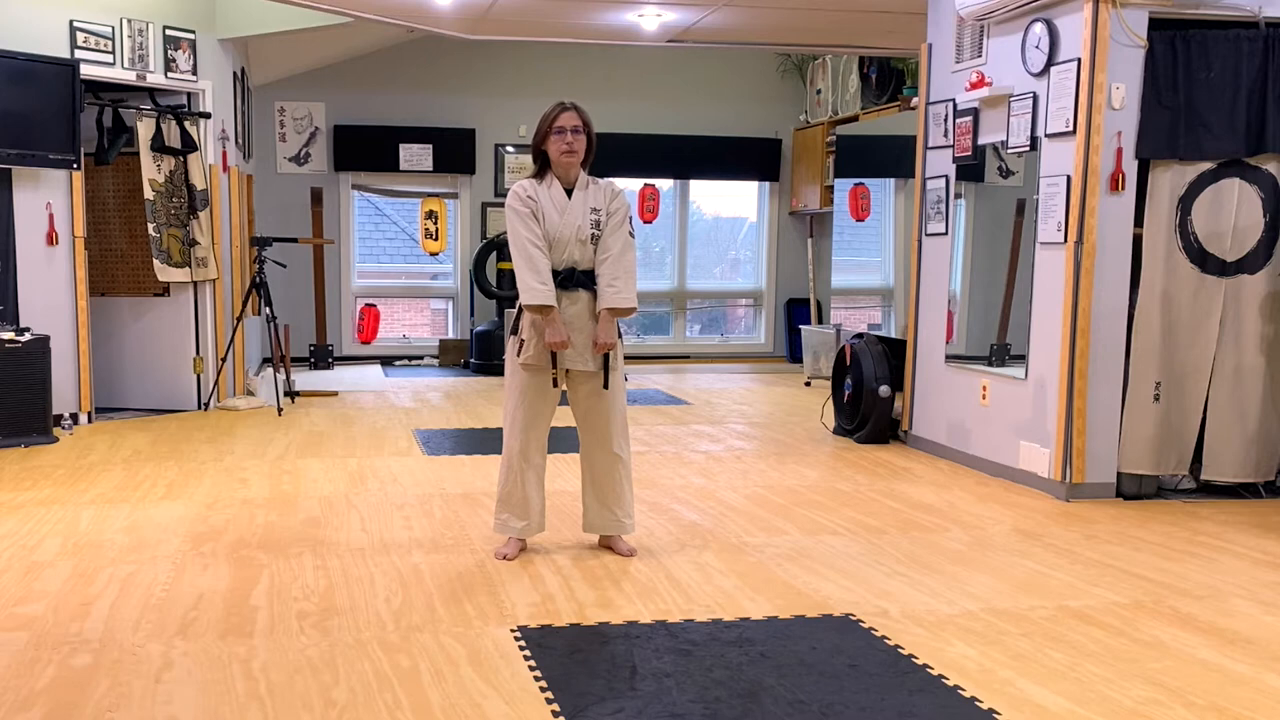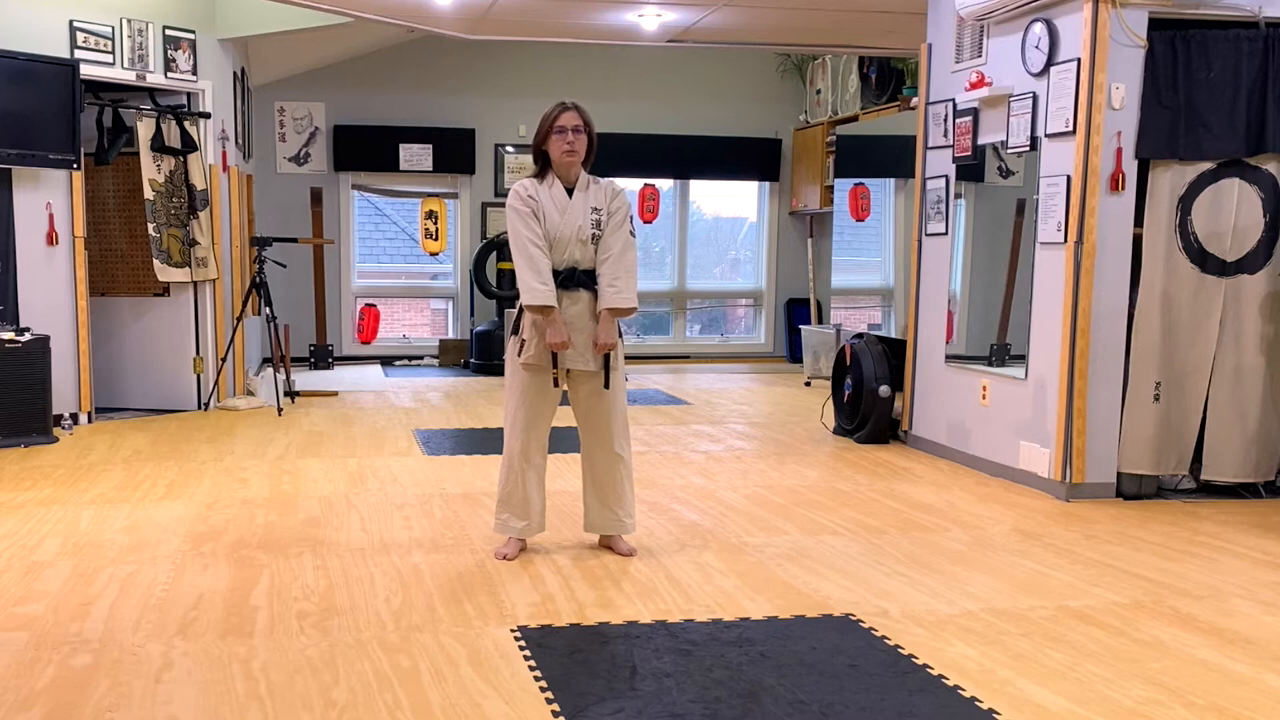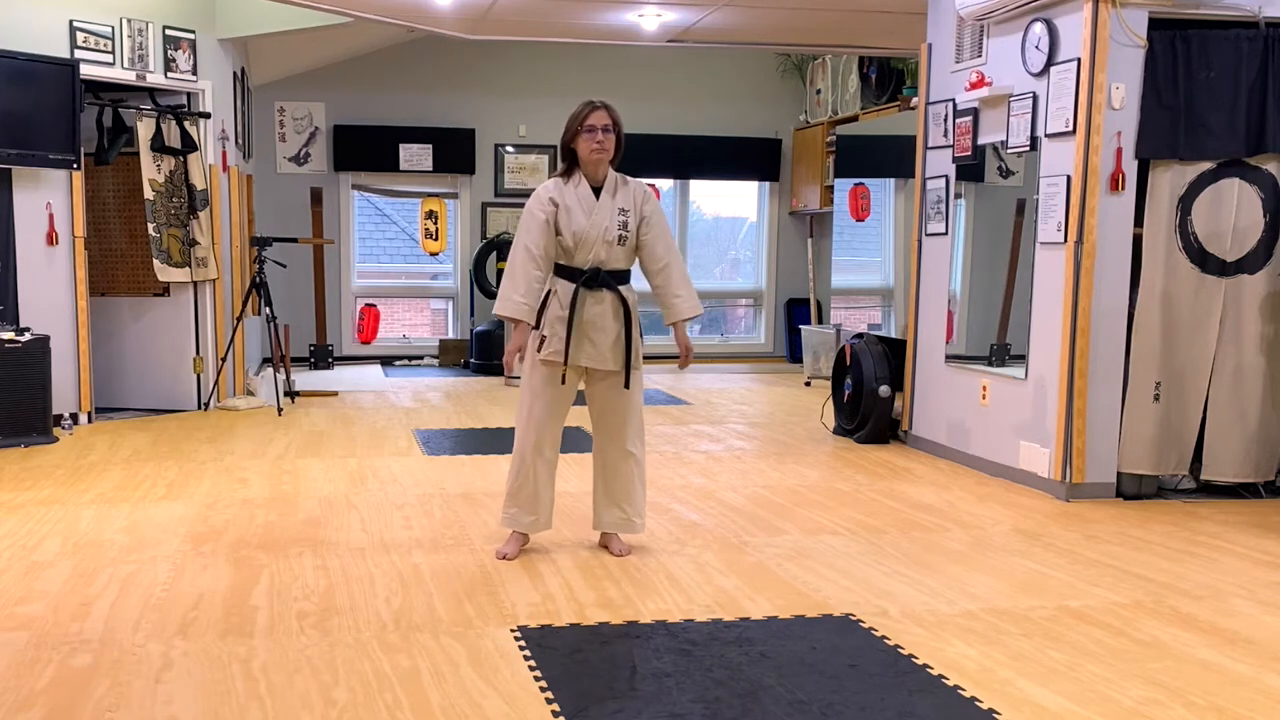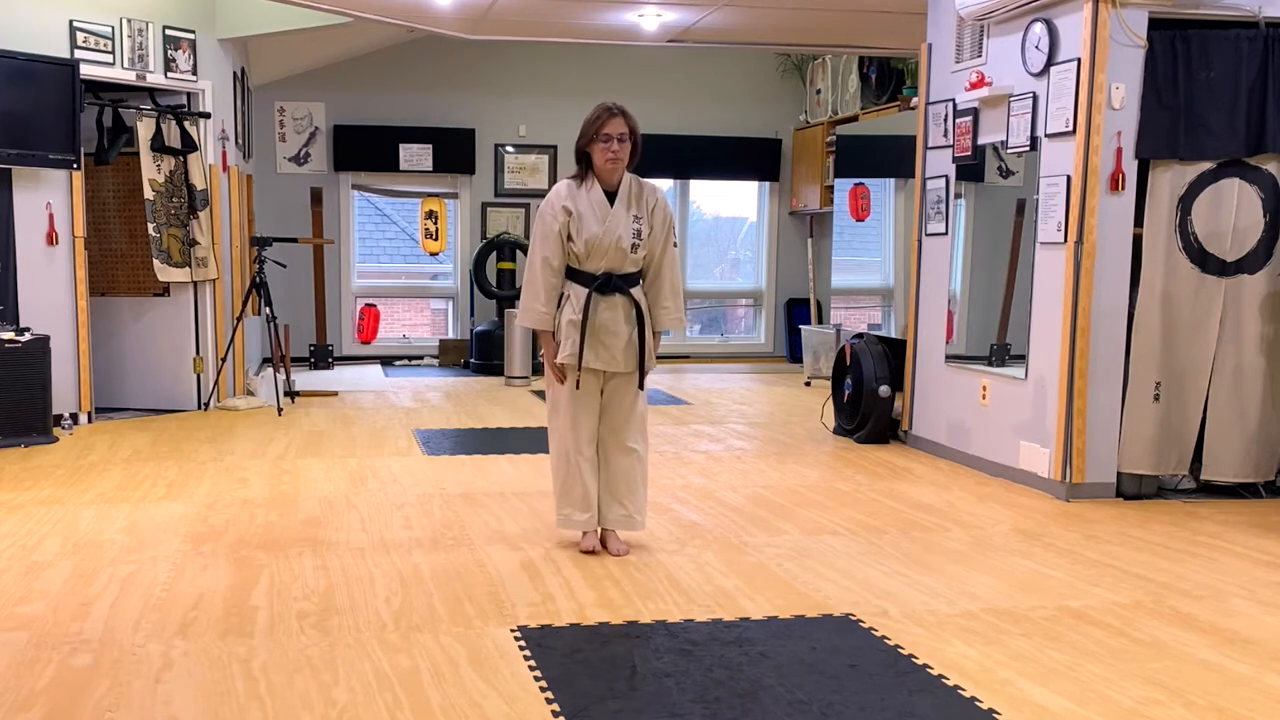
dt=0.7s
person 1, frame 1
left shoulder: (609, 197)
right shoulder: (525, 195)
left elbow: (615, 262)
right elbow: (531, 261)
left wrist: (606, 323)
right wrist: (552, 322)
left hip: (595, 319)
right hip: (539, 320)
left knee: (606, 431)
right knee: (524, 430)
left ankle: (609, 528)
right ankle: (518, 530)
person 1, frame 2
left shoulder: (611, 196)
right shoulder: (525, 194)
left elbow: (617, 261)
right elbow: (532, 261)
left wrist: (607, 322)
right wrist: (552, 322)
left hip: (595, 319)
right hip: (539, 320)
left knee: (607, 431)
right knee: (525, 431)
left ankle: (609, 527)
right ankle: (518, 529)
person 1, frame 3
left shoulder: (638, 196)
right shoulder: (551, 195)
left elbow: (662, 261)
right elbow: (529, 260)
left wrist: (679, 326)
right wrist: (521, 327)
left hip: (616, 319)
right hip: (561, 318)
left knee: (620, 432)
right knee: (537, 428)
left ankle: (611, 527)
right ankle: (523, 526)
person 1, frame 4
left shoulder: (651, 200)
right shoulder: (563, 198)
left elbow: (662, 270)
right elbow: (545, 269)
left wrist: (656, 333)
right wrist: (546, 335)
left hip: (629, 322)
right hip: (577, 321)
left knee: (625, 432)
right knee: (574, 430)
left ankle: (612, 524)
right ankle: (586, 524)
